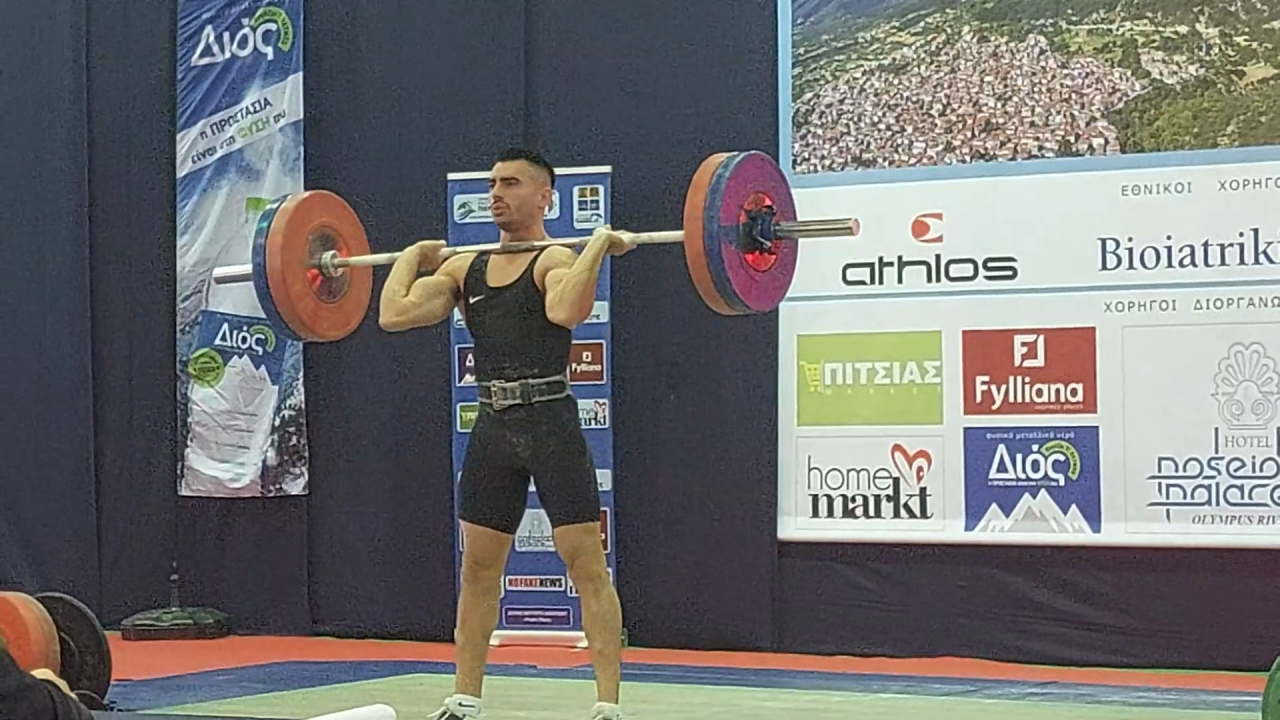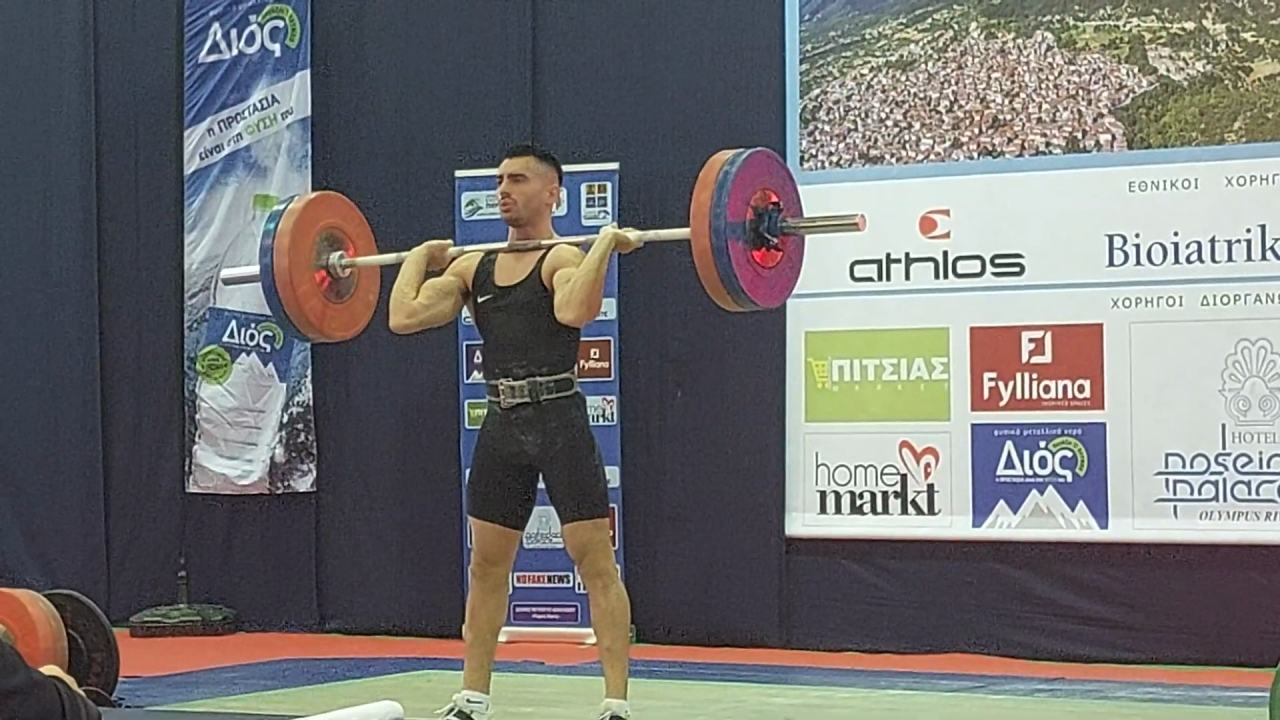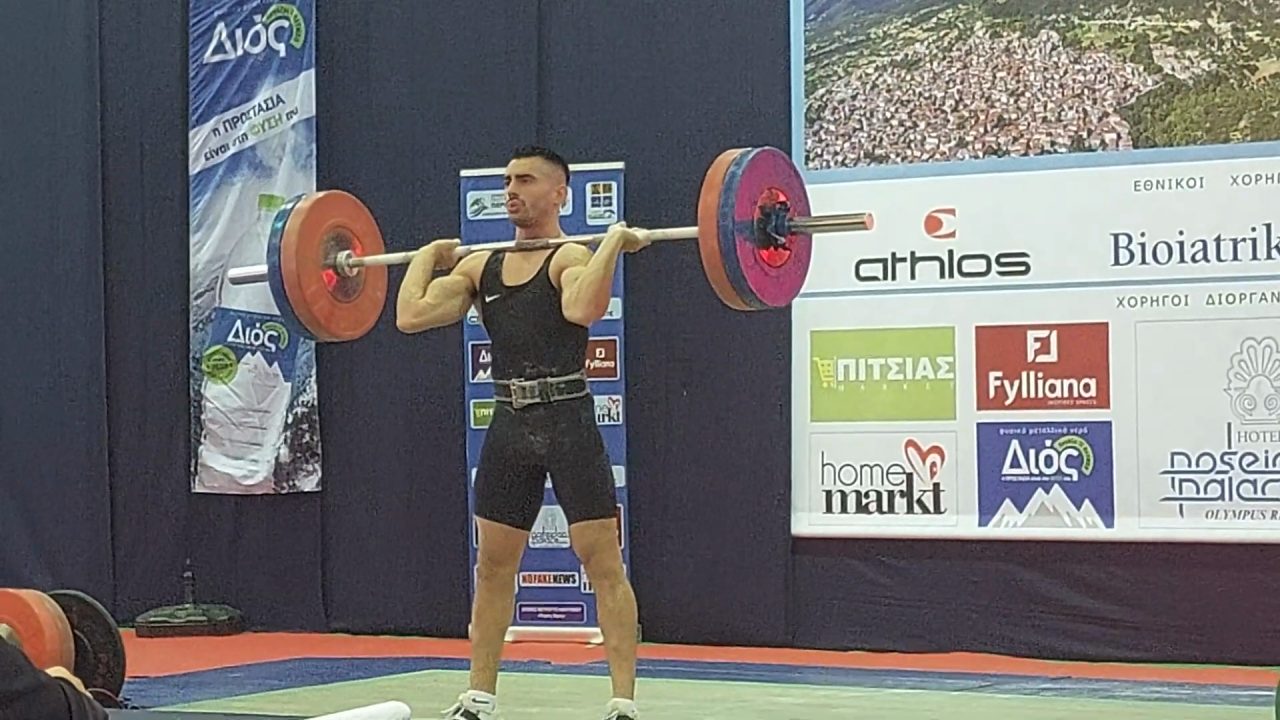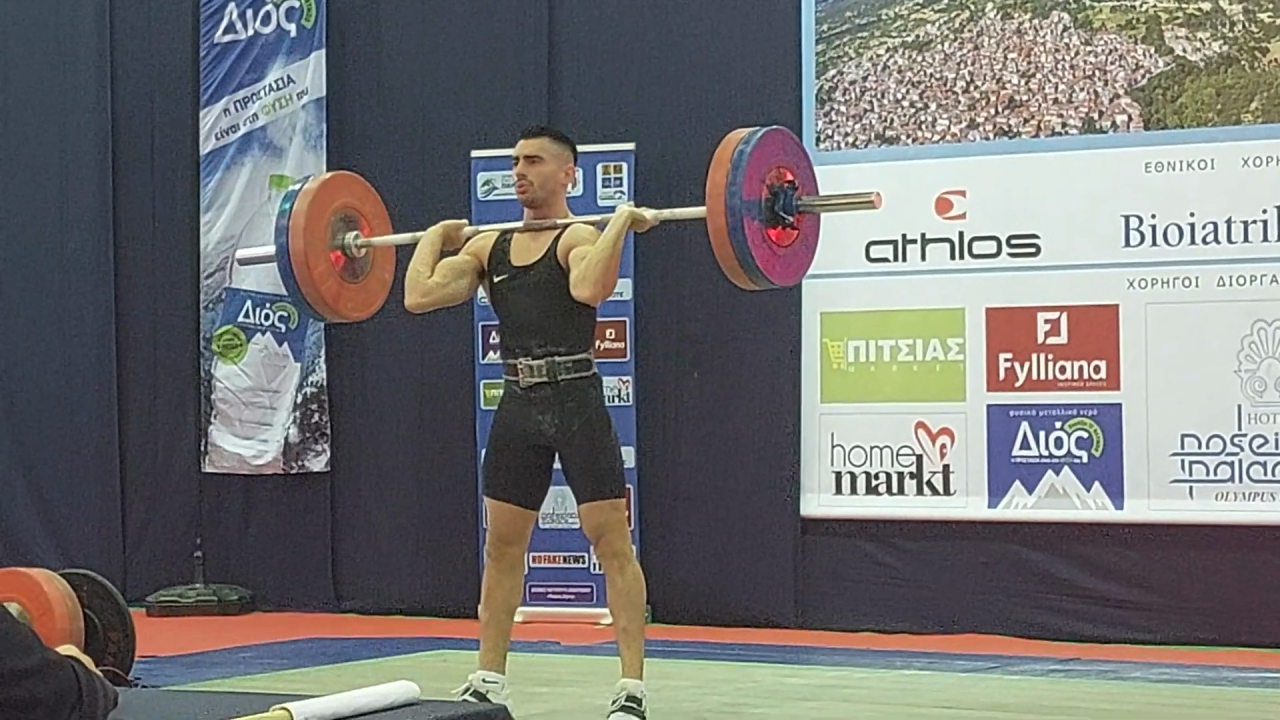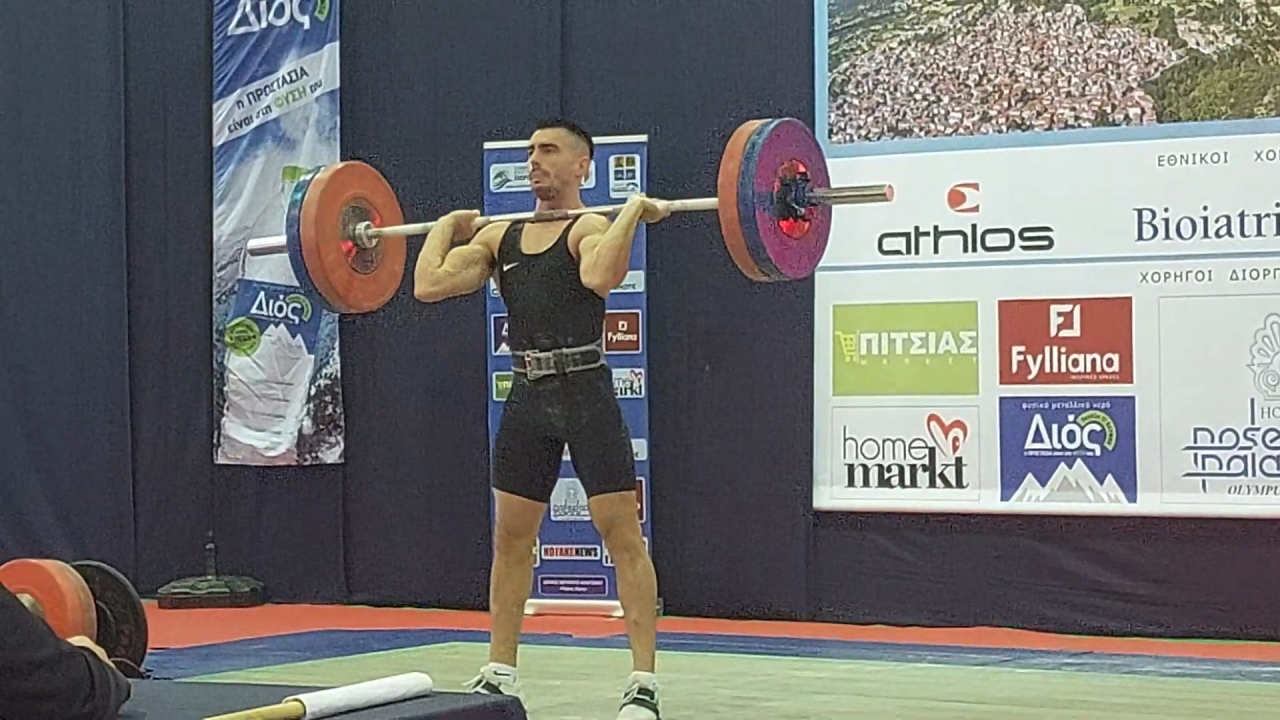
dt=1s
person 1, frame 1
left shoulder: (557, 260)
right shoulder: (465, 267)
left elbow: (565, 311)
right elbow: (394, 315)
left wrist: (598, 244)
right wrist: (411, 257)
left hip: (549, 422)
right hip: (491, 427)
left knee: (587, 566)
right knee: (477, 569)
person 1, frame 2
left shoulder: (565, 258)
right shoulder: (473, 266)
left elbow: (573, 312)
right elbow: (404, 318)
left wrist: (606, 243)
right wrist: (419, 258)
left hip: (558, 420)
right hip: (501, 426)
left knee: (596, 564)
right knee: (486, 566)
person 1, frame 3
left shoulder: (573, 257)
right shoulder: (480, 266)
left elbow: (581, 310)
right elbow: (411, 316)
left wrist: (614, 242)
right wrist: (426, 257)
left hip: (566, 420)
right hip: (508, 425)
left knee: (603, 564)
right knee: (492, 566)
person 1, frame 4
left shoulder: (582, 237)
right shoulder: (488, 246)
left elbow: (588, 289)
right elbow: (419, 296)
left wrist: (622, 221)
right wrist: (434, 238)
left hip: (575, 399)
right hip: (518, 405)
left knee: (612, 544)
right knee: (501, 547)
person 1, frame 5
left shoulder: (594, 227)
right shoulder: (498, 235)
left elbow: (598, 278)
right elbow: (429, 286)
left wrist: (634, 211)
right wrist: (445, 228)
left hip: (584, 390)
right hip: (527, 396)
left knee: (622, 536)
right knee: (510, 538)
